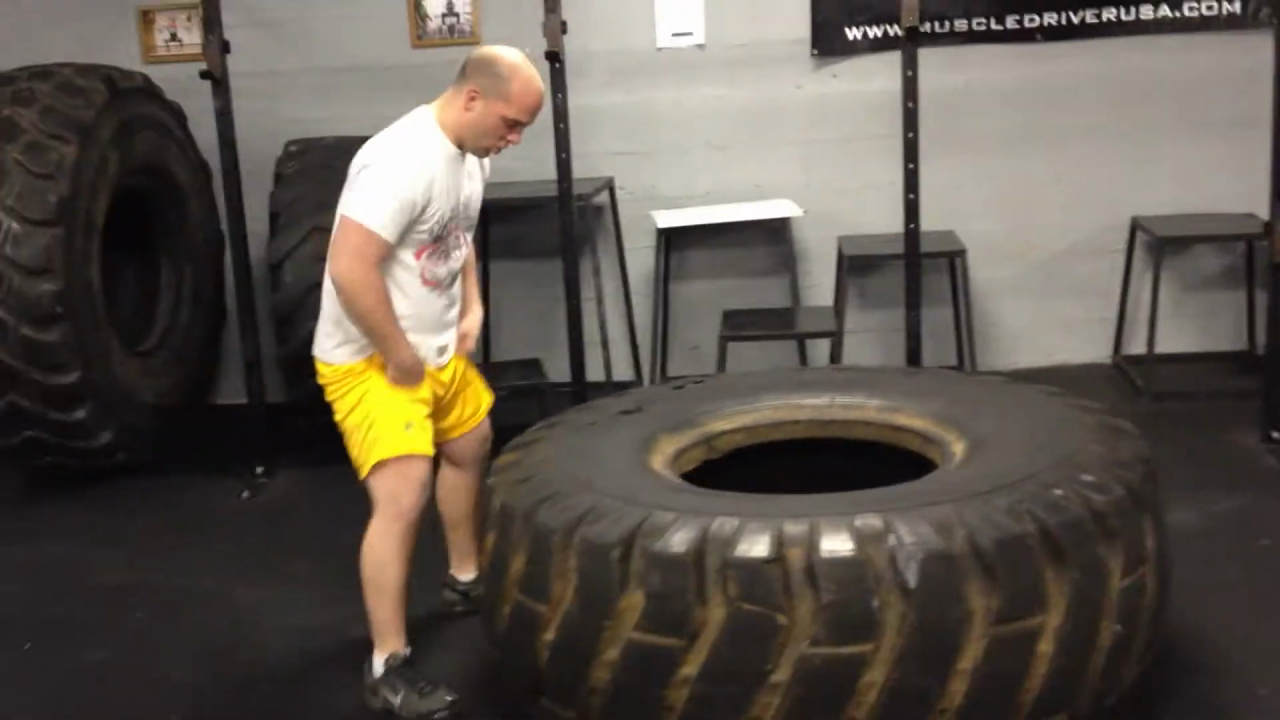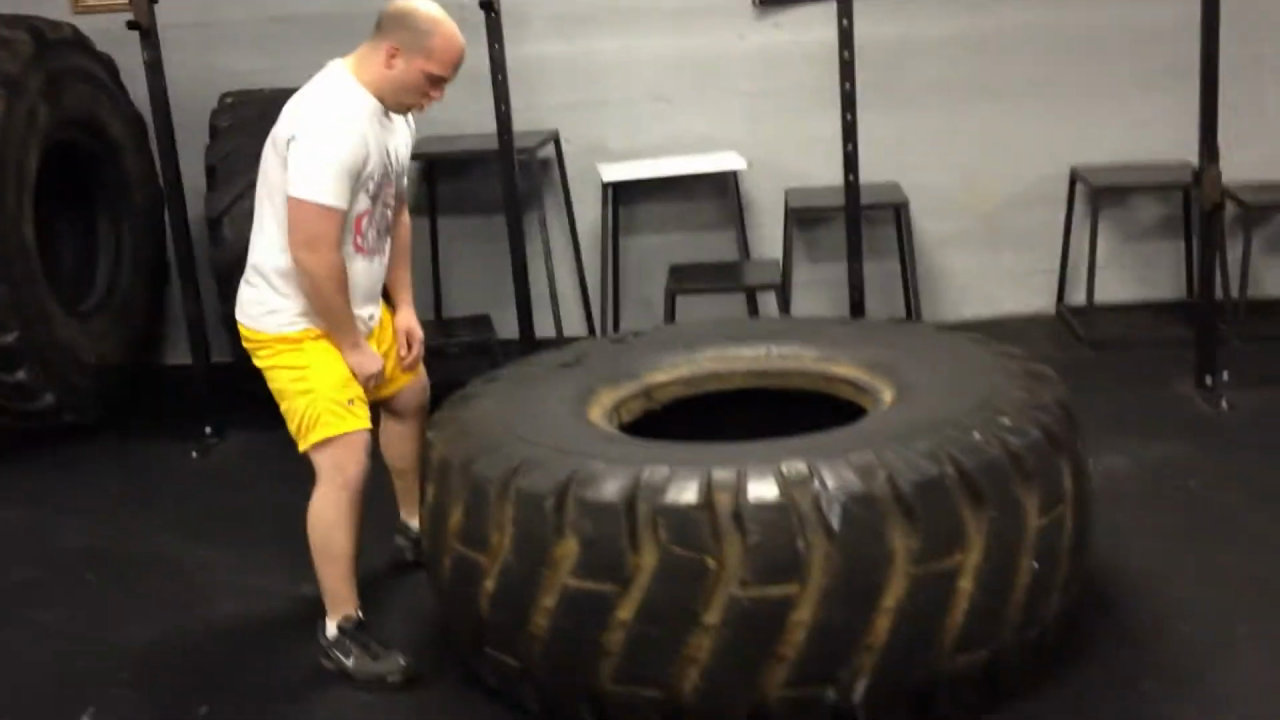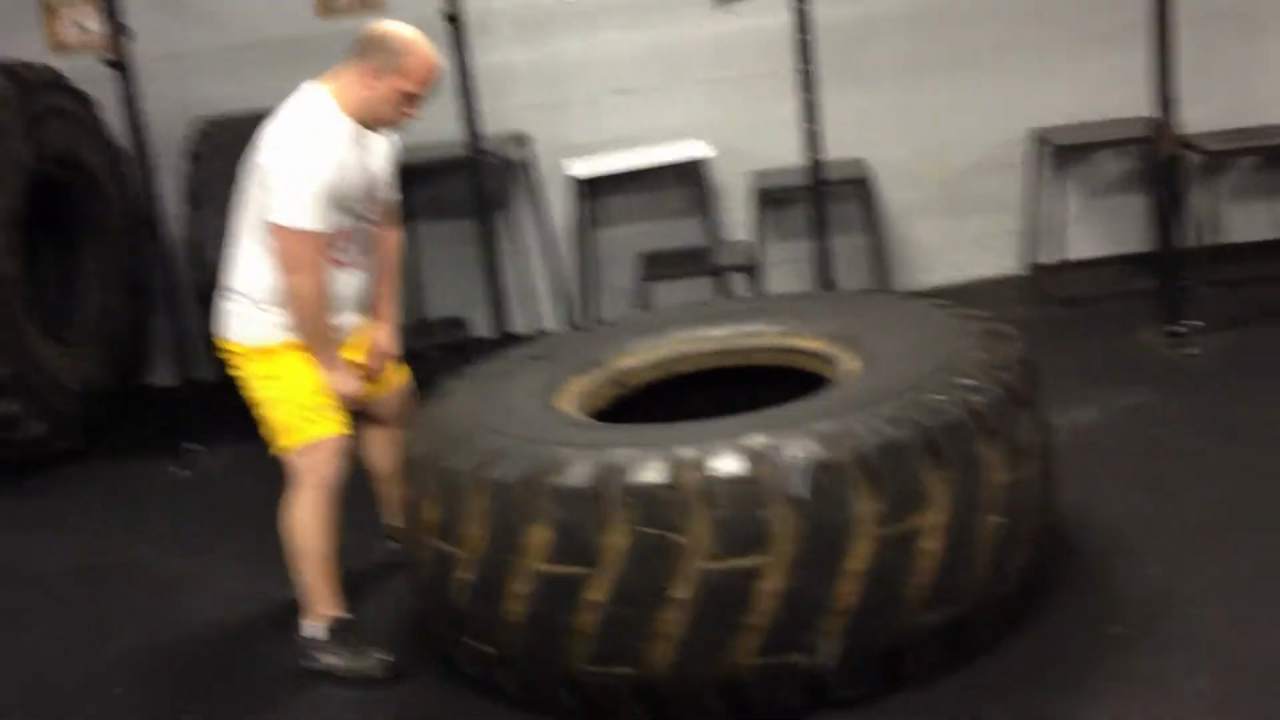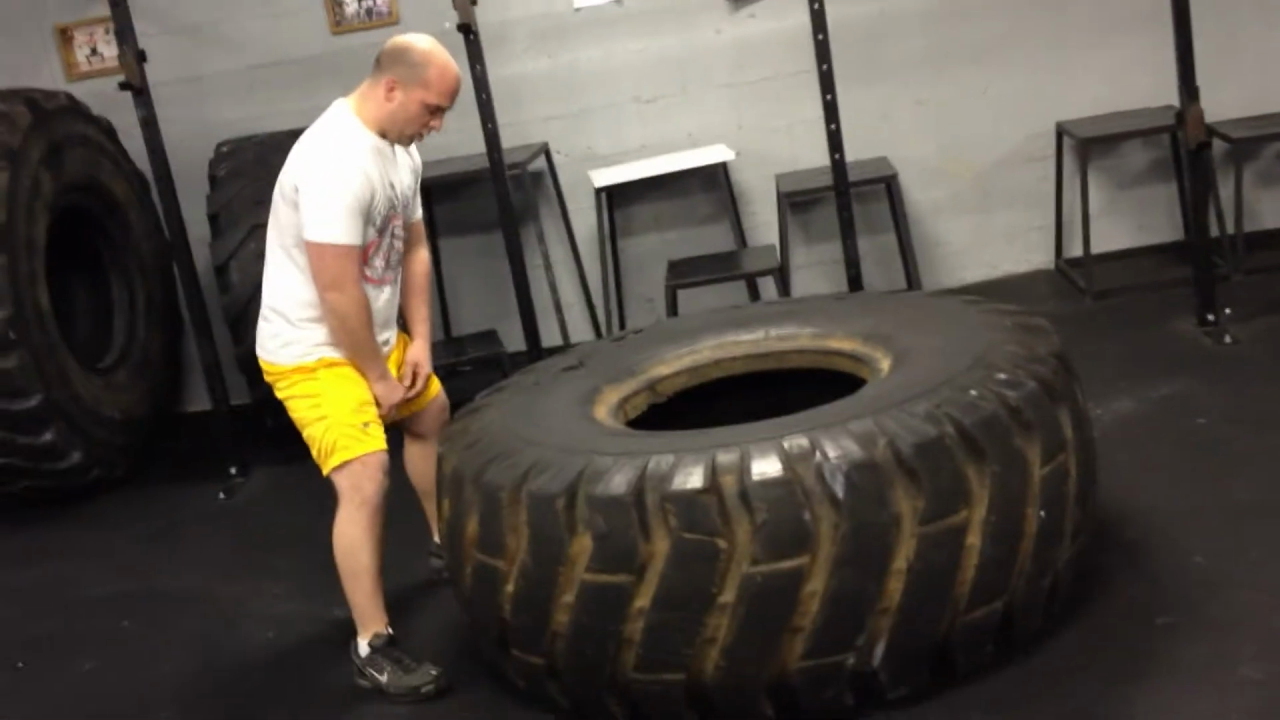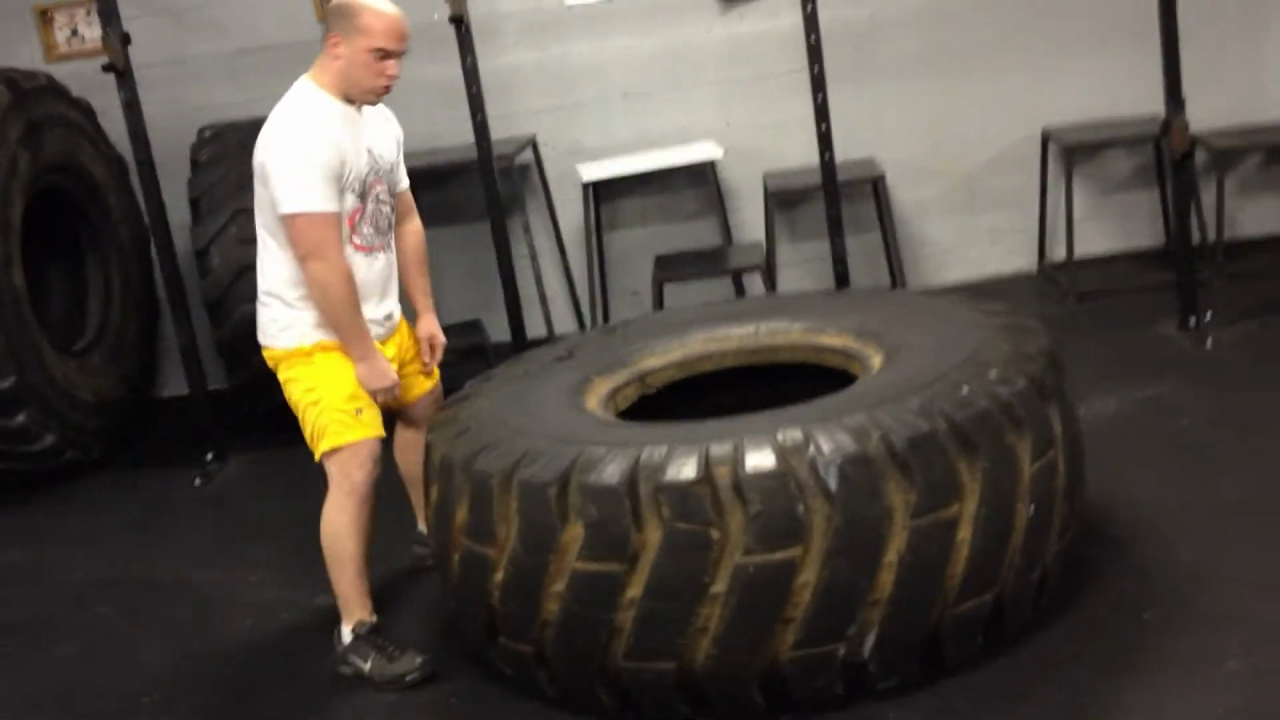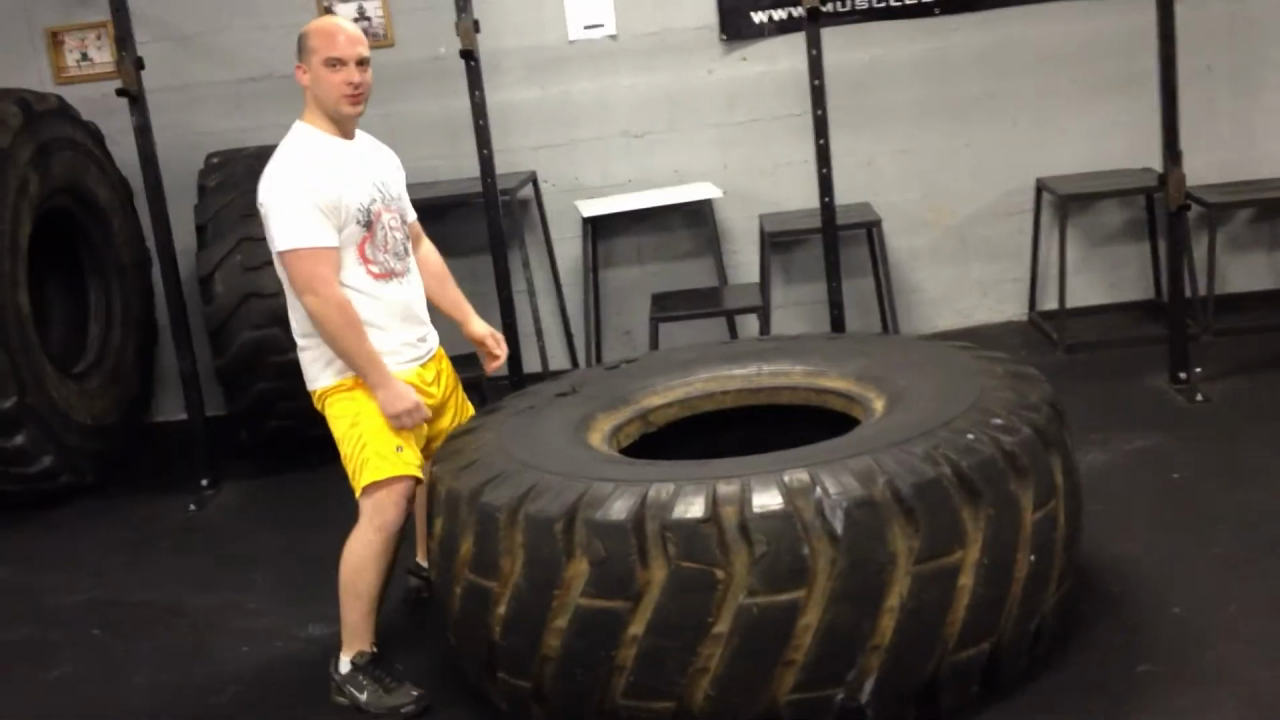
dt=0.3s
person 1, frame 1
left shoulder: (469, 153)
right shoulder: (404, 157)
right elbow: (349, 270)
left wrist: (472, 306)
right wrist: (396, 354)
left hip: (436, 346)
right hip: (368, 357)
left knee: (470, 447)
right knee: (401, 497)
left ankle: (465, 577)
right ankle: (388, 666)
person 1, frame 2
left shoulder: (391, 110)
right shoulder: (330, 121)
left elbow: (395, 213)
right elbow: (313, 253)
left wrist: (404, 308)
right wrist: (351, 346)
left hip: (360, 308)
right hip: (295, 319)
left knee: (410, 396)
right knee: (345, 465)
left ankle: (414, 527)
right ankle: (341, 631)
person 1, frame 3
left shoulder: (373, 131)
right shoulder: (308, 143)
left elbow: (385, 227)
right elbow: (300, 275)
left wrist: (382, 322)
right wrist: (329, 366)
left hip: (341, 319)
right hip: (275, 330)
left knee: (392, 403)
right knee: (319, 468)
left ankle: (405, 526)
right ankle: (323, 629)
person 1, frame 4
left shoulder: (400, 149)
right shoulder: (335, 161)
left elbow: (413, 247)
right elbow: (338, 291)
left wrist: (419, 340)
right wrist: (377, 377)
left hip: (374, 335)
right hip: (311, 349)
left knee: (432, 417)
right knee: (364, 484)
left ankle: (449, 543)
right ankle: (373, 648)
person 1, frame 5
left shoulder: (379, 121)
right shoulder: (302, 131)
left elbow: (404, 220)
right elbow: (319, 262)
left wrist: (425, 314)
right wrist: (364, 357)
left hip: (379, 319)
right hip: (314, 335)
left knee: (425, 409)
right knee: (356, 470)
left ankle: (432, 531)
right ankle: (357, 635)
person 1, frame 6
left shoulder: (378, 153)
right shoulder: (296, 173)
left elbow: (417, 246)
right elbow: (319, 296)
left wrist: (470, 322)
right wrist: (381, 383)
left hip: (424, 353)
right hip: (358, 373)
right knee: (386, 507)
left ankle: (432, 566)
